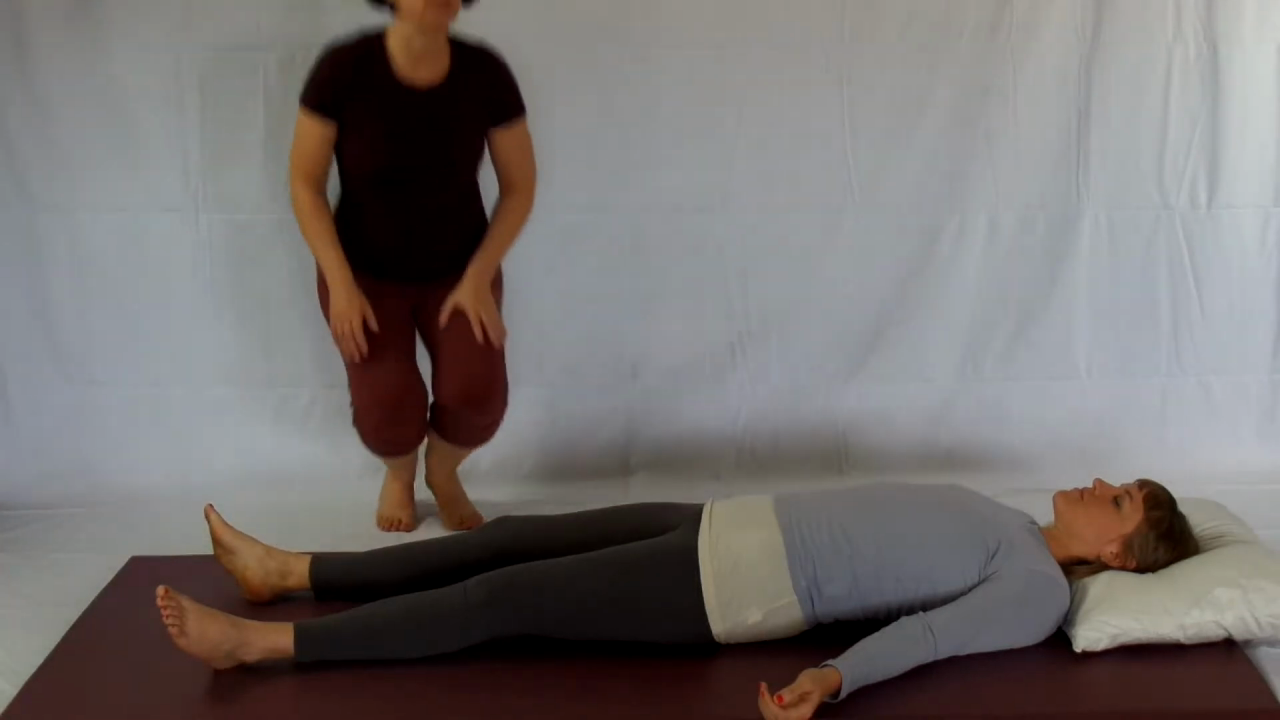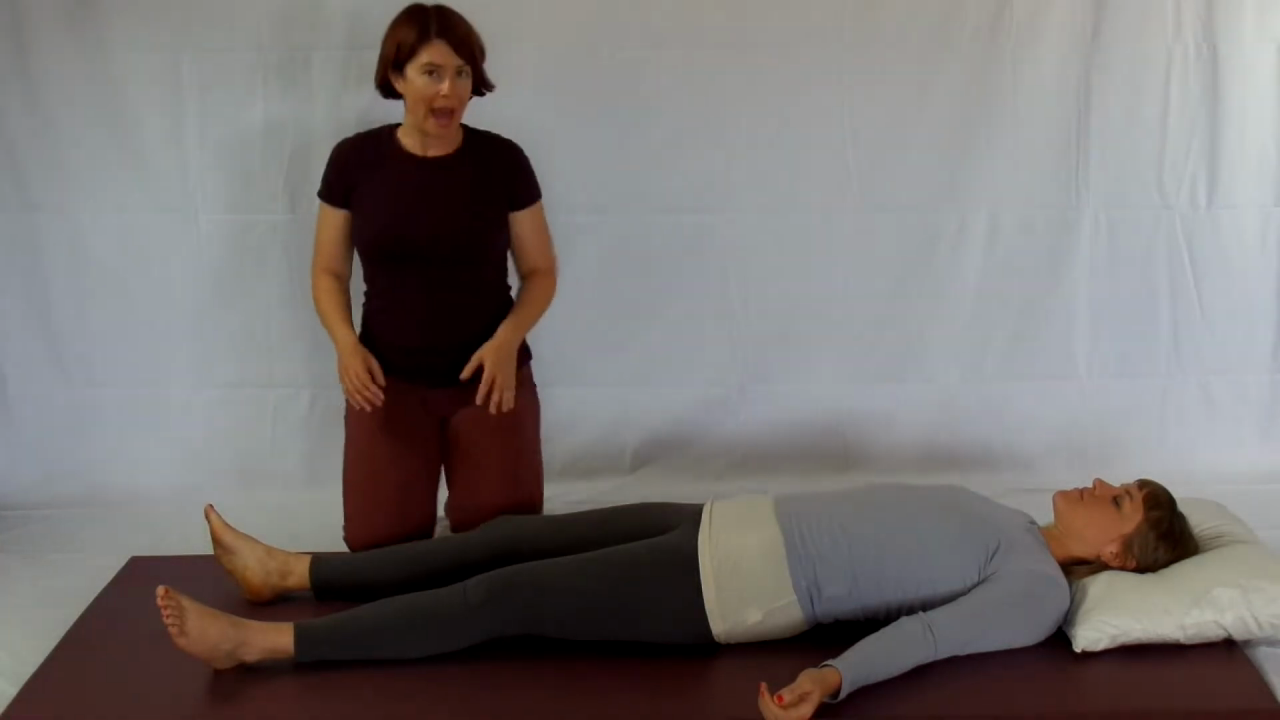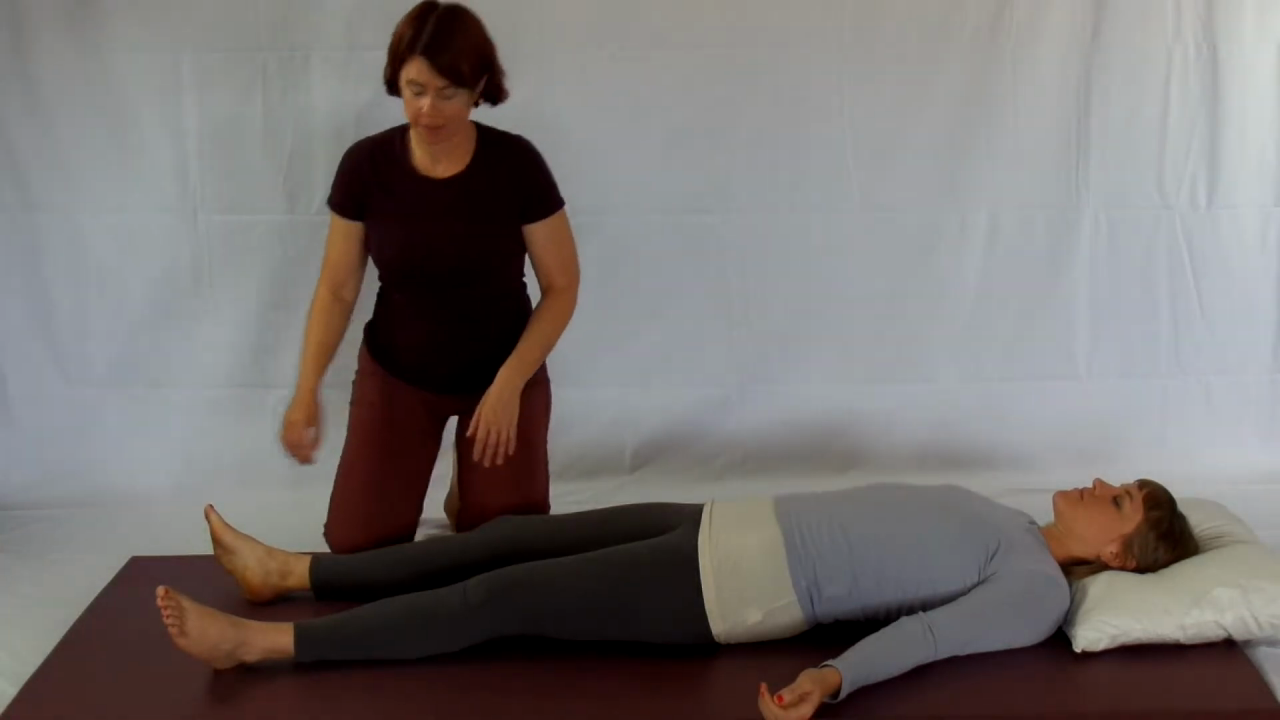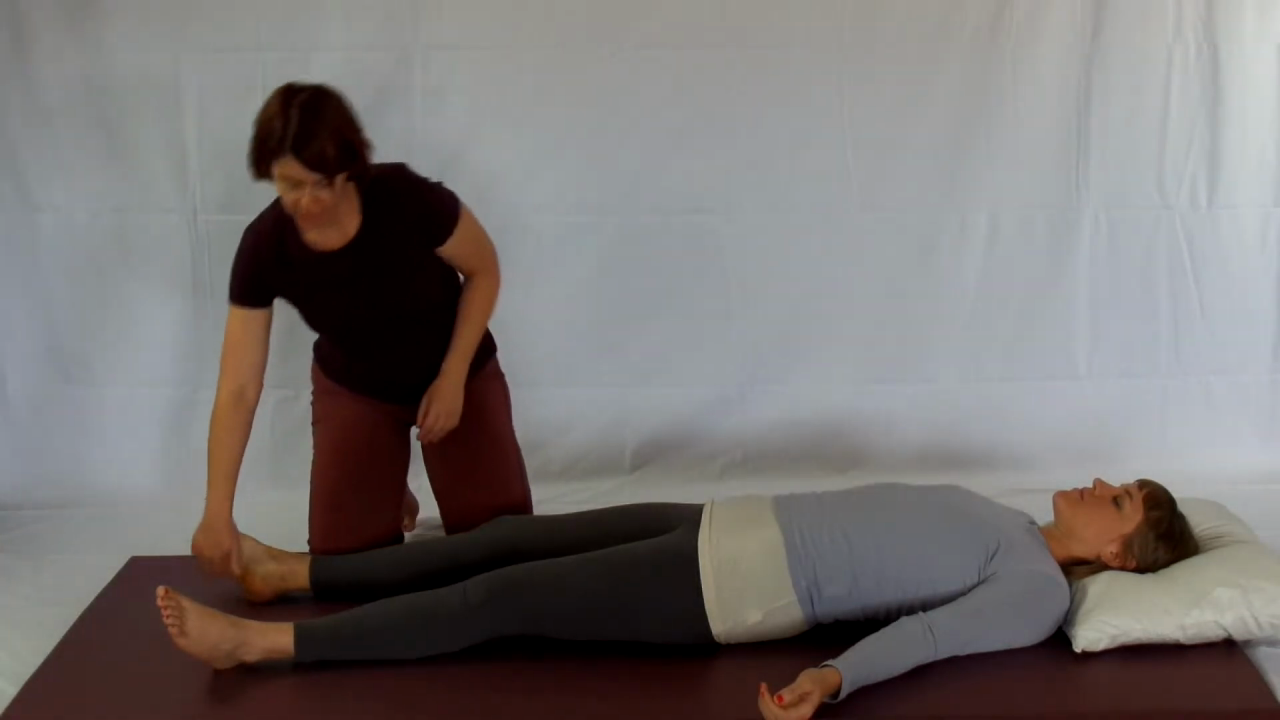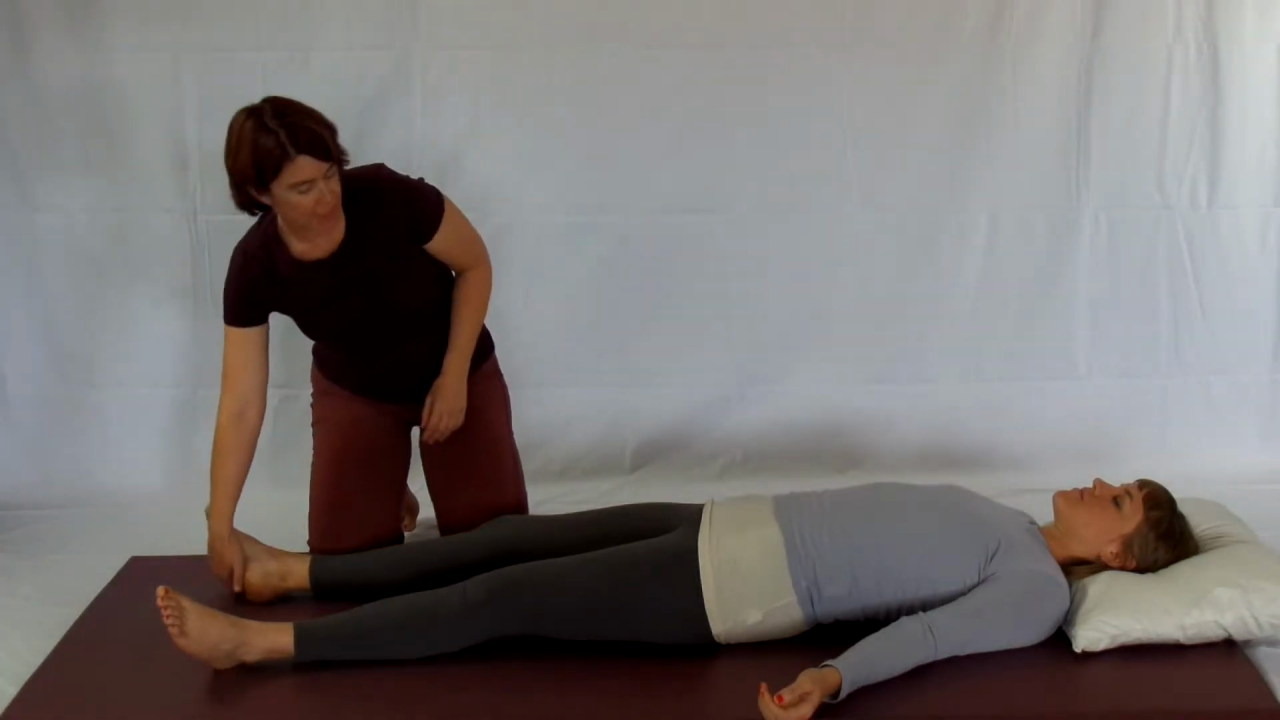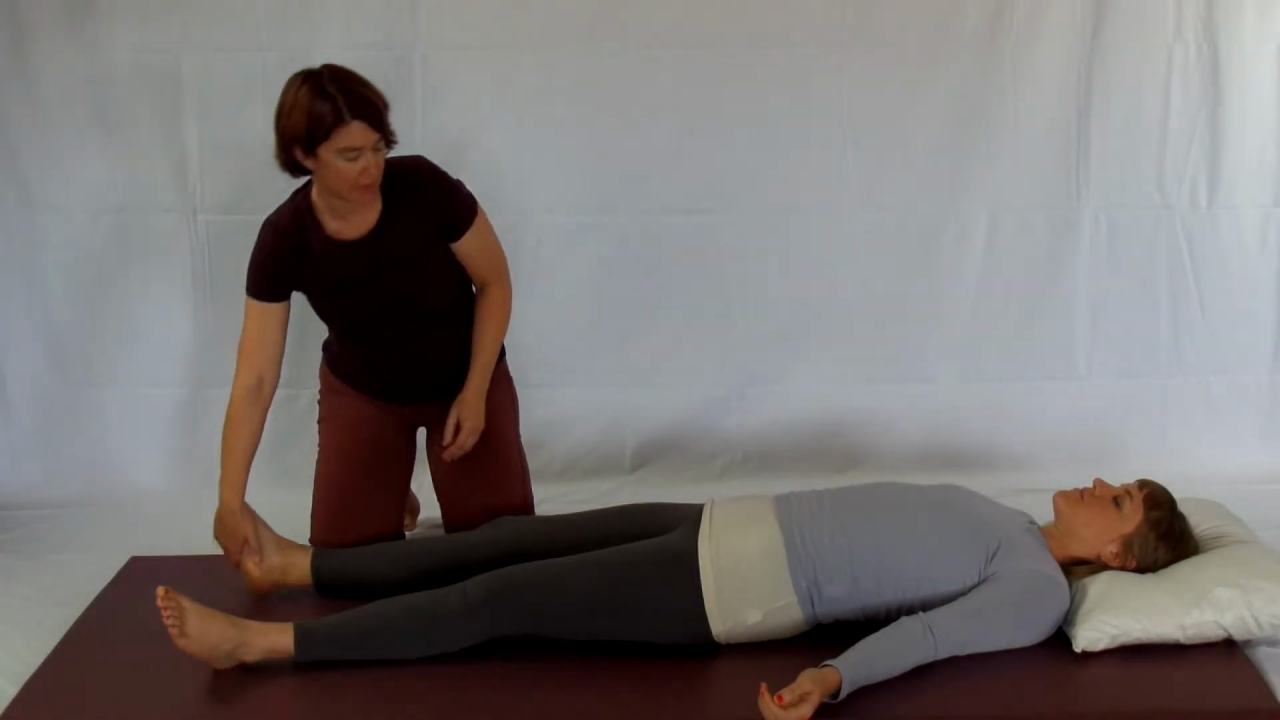
dt=0.5s
person 1, frame 1
left shoulder: (1039, 594)
right shoulder: (1011, 529)
left elbow: (929, 630)
left hip: (738, 589)
right hip: (733, 528)
left knee: (503, 601)
right knee: (508, 541)
right ankle: (285, 569)
person 1, frame 2
left shoulder: (1039, 592)
right shoulder: (1012, 529)
left elbow: (929, 632)
left hip: (738, 589)
right hip: (733, 526)
left knee: (502, 599)
right knee: (510, 539)
right ankle: (286, 570)
person 1, frame 3
left shoulder: (1038, 592)
right shoulder: (1009, 530)
left elbow: (927, 630)
left hip: (735, 588)
right hip: (731, 527)
left knee: (501, 600)
right knee: (508, 538)
right ankle: (286, 570)
person 1, frame 4
left shoulder: (1037, 592)
right shoulder: (1012, 529)
left elbow: (928, 633)
left hip: (738, 592)
right hip: (731, 528)
left knee: (503, 600)
right knee: (509, 539)
right ankle: (287, 569)
person 1, frame 5
left shoulder: (1038, 593)
right shoulder: (1008, 528)
left elbow: (929, 632)
left hip: (736, 591)
right hip: (730, 529)
left knee: (501, 601)
right knee: (507, 539)
right ankle: (289, 572)
person 1, frame 6
left shoulder: (1038, 592)
right shoulder: (1007, 527)
left elbow: (929, 633)
left hip: (739, 592)
right hip: (732, 528)
left knee: (501, 601)
right knee: (508, 539)
right ankle: (295, 562)
person 2, frame 1
left shoulder: (485, 73)
right shoulder: (343, 70)
left elbow: (520, 187)
right elbow: (304, 183)
left wrist: (476, 279)
right wrist: (339, 284)
left hip: (458, 274)
right hip: (367, 275)
left knee: (477, 398)
right knee: (385, 414)
left ankle: (443, 472)
right ankle: (400, 476)
person 2, frame 2
left shoulder: (502, 161)
right shoulder: (355, 160)
left elbow: (540, 272)
right elbow: (327, 272)
left wrist: (506, 340)
right wrist: (347, 345)
left hip: (484, 372)
right hip: (392, 378)
right knee: (380, 537)
left ankle: (465, 473)
right ankle: (417, 466)
person 2, frame 3
left shoulder: (515, 165)
right shoulder: (365, 165)
left elbow: (562, 288)
right elbow: (337, 287)
left wrist: (508, 385)
right wrist: (306, 389)
left hip: (500, 372)
right hip: (396, 373)
right knee: (358, 542)
left ankle: (470, 492)
right ankle: (409, 477)
person 2, frame 4
left shoulder: (408, 199)
right shoulder: (264, 247)
left elbow: (483, 272)
right elbow: (238, 390)
left wrist: (452, 377)
right wrist: (218, 514)
left hip: (454, 376)
right hip: (352, 391)
right knee: (342, 555)
right ankle: (388, 494)
person 2, frame 5
left shoulder: (388, 197)
right shoulder: (255, 266)
left elbow: (474, 266)
right elbow: (241, 406)
left wrist: (453, 375)
right wrist: (219, 526)
left hip: (452, 374)
right hip: (353, 392)
right knee: (343, 554)
right ankle: (388, 494)
person 2, frame 6
left shoulder: (426, 188)
right shoulder: (285, 239)
left elbow: (494, 283)
right elbow: (255, 380)
left wrist: (475, 393)
right wrist: (231, 501)
left hip: (462, 381)
right hip: (361, 393)
right knee: (346, 551)
right ankle: (391, 490)
